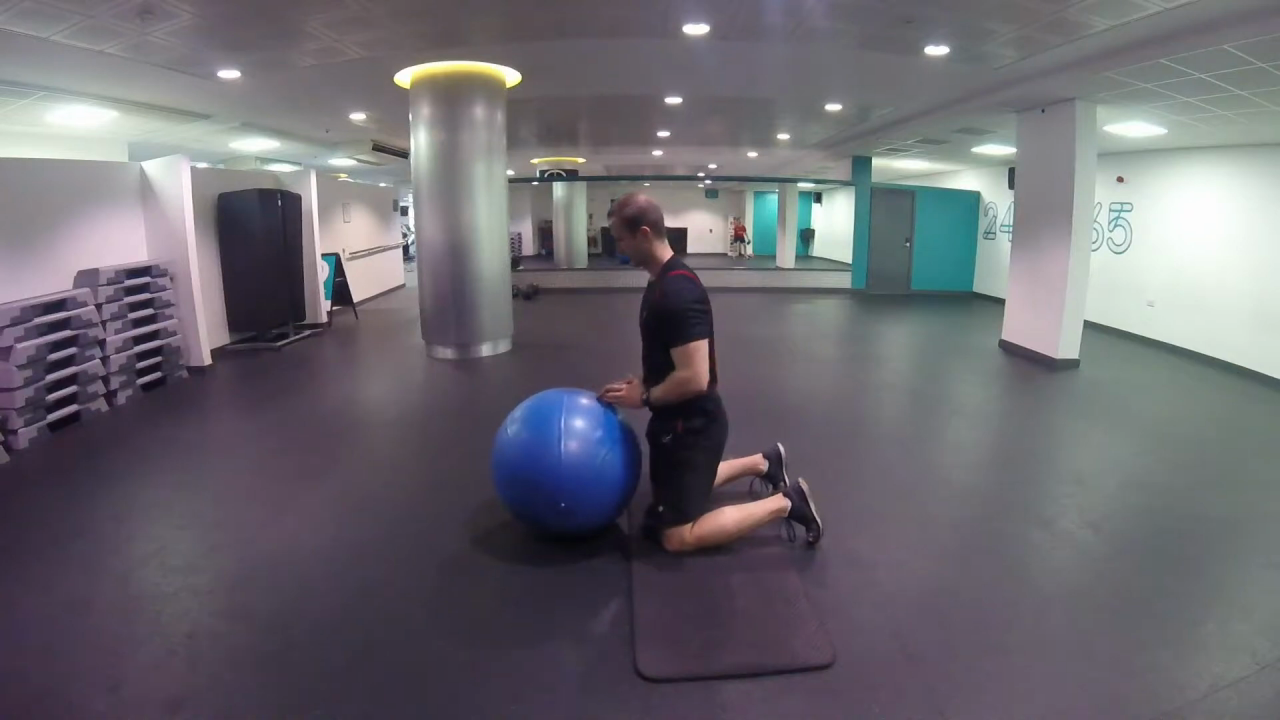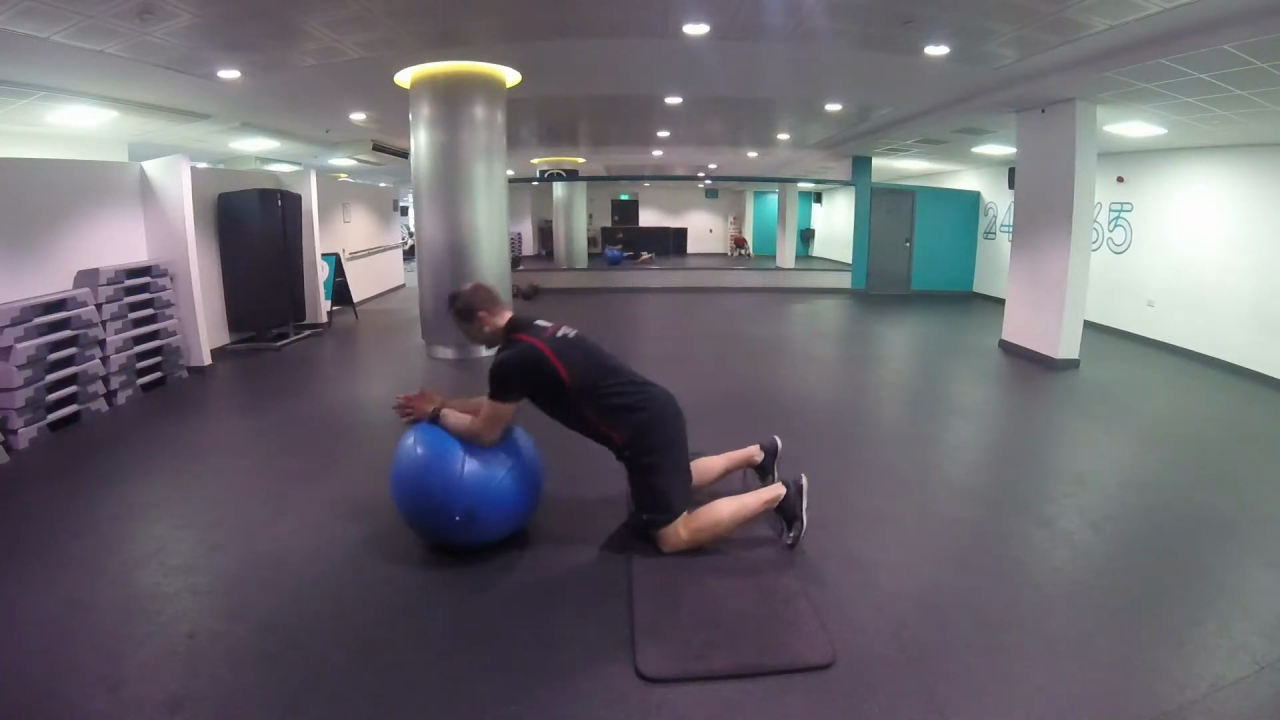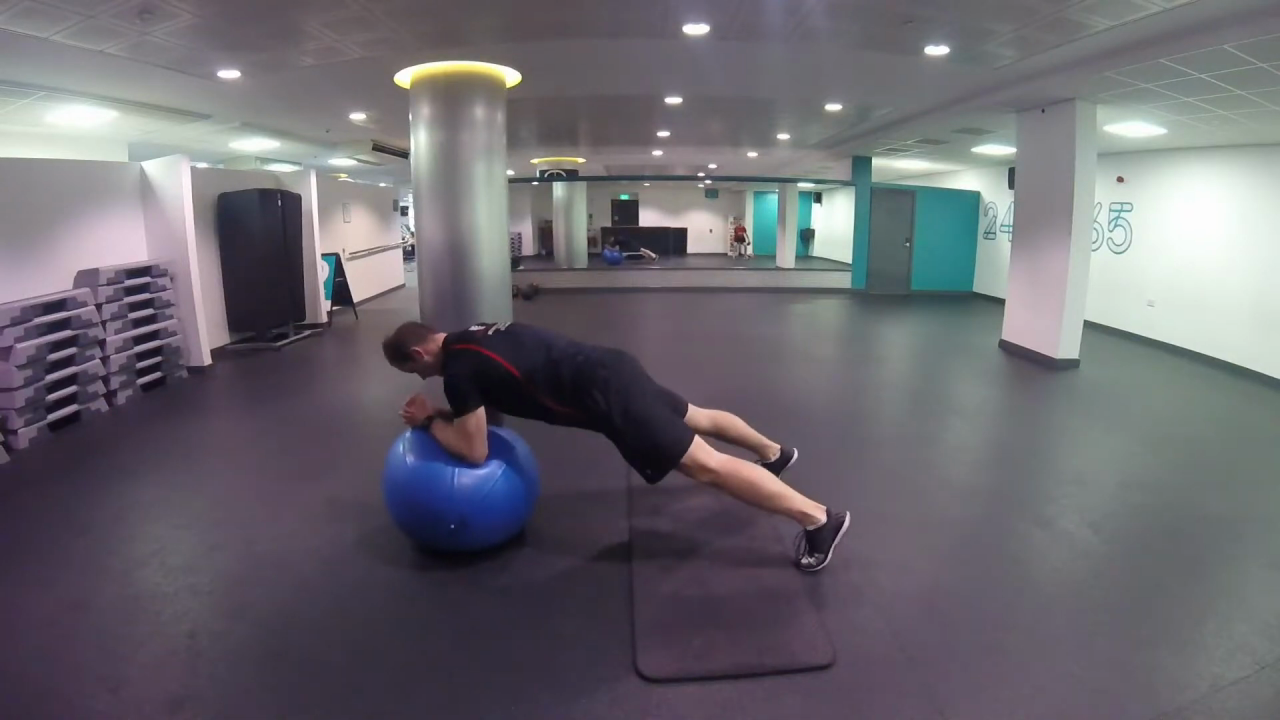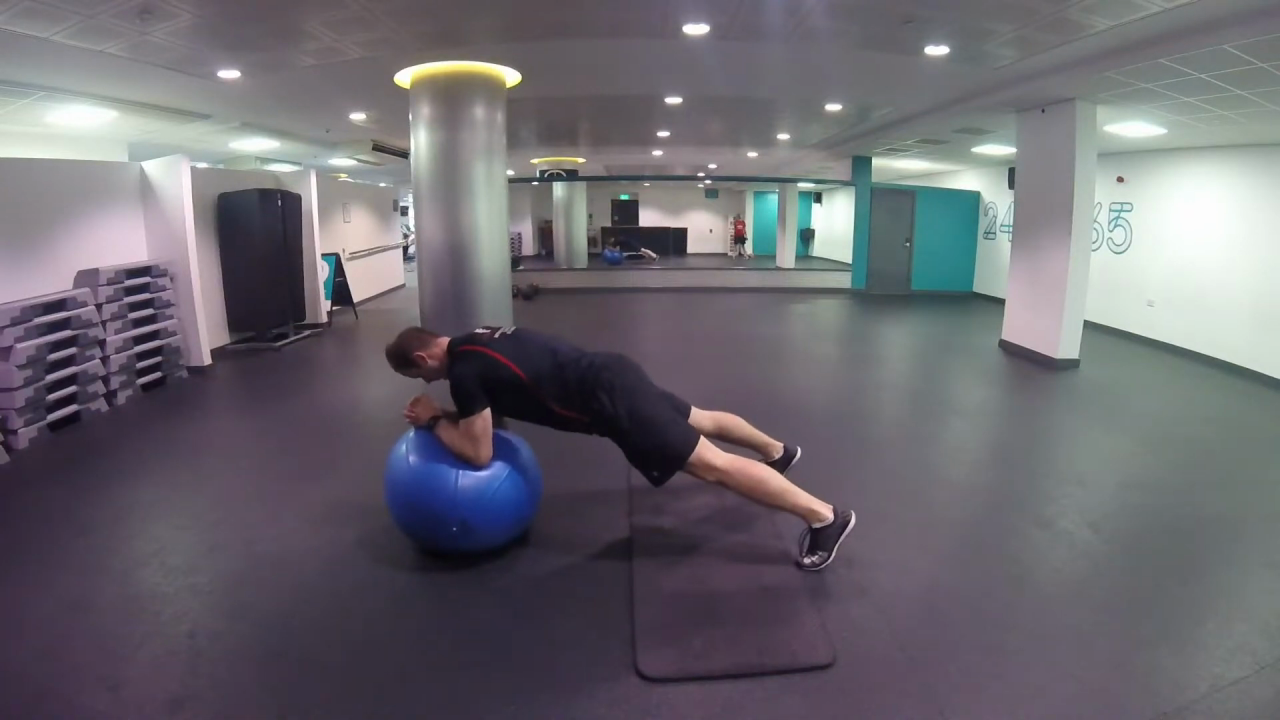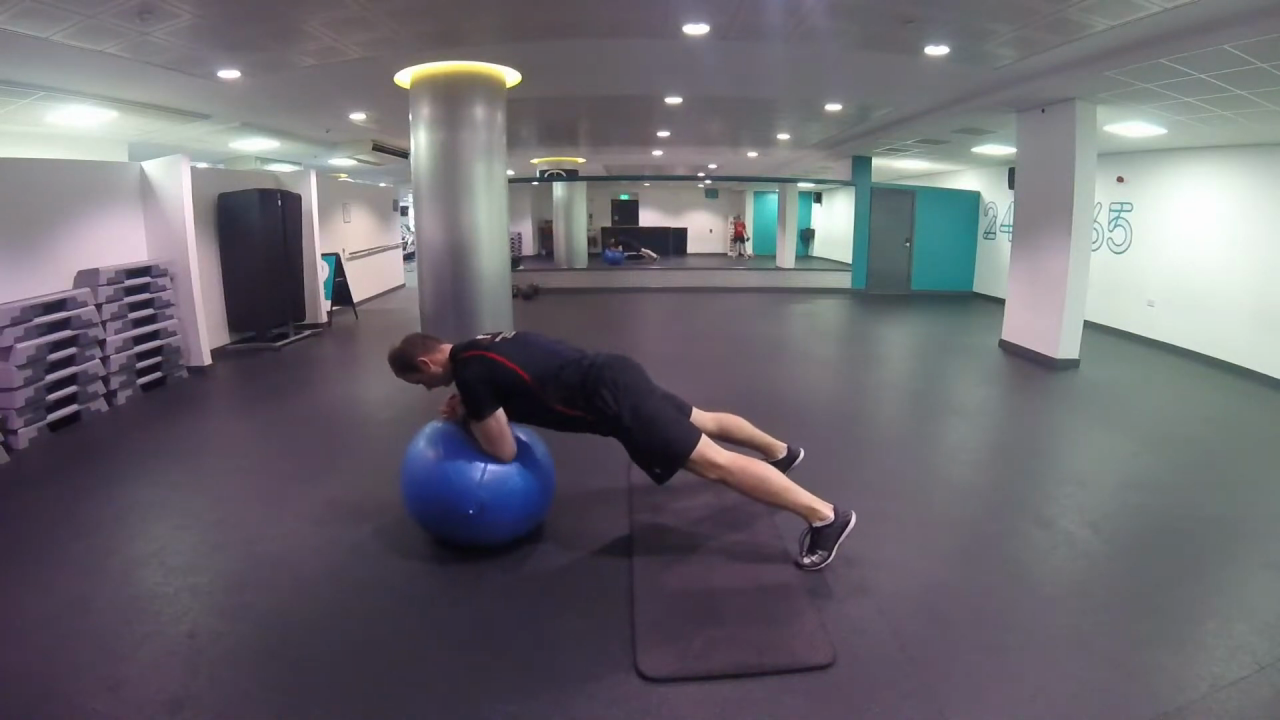
dt=1s
person 1, frame 1
left shoulder: (676, 292)
right shoulder: (664, 281)
left elbow: (694, 378)
left wrist: (643, 397)
right wrist: (641, 385)
left hip: (690, 424)
right hip: (680, 418)
left knee: (676, 536)
left ankle: (784, 502)
right ankle: (763, 463)
person 1, frame 2
left shoulder: (516, 358)
right shoulder: (536, 331)
left elbow: (487, 432)
right elbow: (500, 404)
left wrist: (435, 413)
right wrist: (445, 403)
left hip: (645, 430)
right hip: (654, 411)
left knee: (674, 536)
right knee: (672, 485)
left ankle: (778, 494)
right ankle: (757, 454)
person 1, frame 3
left shoulder: (457, 369)
right shoulder: (473, 338)
left elbow: (475, 451)
right elbow: (494, 401)
left wrist: (428, 421)
right wrist: (449, 414)
left hip: (606, 394)
right hip: (612, 368)
left knee: (704, 465)
right knee: (700, 420)
left ankle: (818, 519)
right ankle: (773, 453)
person 1, frame 4
left shoulder: (464, 370)
right shoulder: (476, 342)
left elbow: (479, 453)
right elbow: (496, 404)
left wrist: (433, 420)
right wrist: (451, 414)
left hip: (611, 402)
right hip: (613, 374)
left knee: (711, 464)
right knee: (702, 422)
left ankle: (824, 517)
right ankle: (777, 451)
person 1, frame 5
left shoulder: (470, 374)
right shoulder: (480, 347)
left elbow: (504, 450)
left wrist: (466, 416)
right wrist: (473, 407)
left hip: (613, 400)
right hip: (616, 375)
left knee: (711, 461)
right knee: (703, 423)
left ankle: (824, 515)
right ankle: (781, 451)
